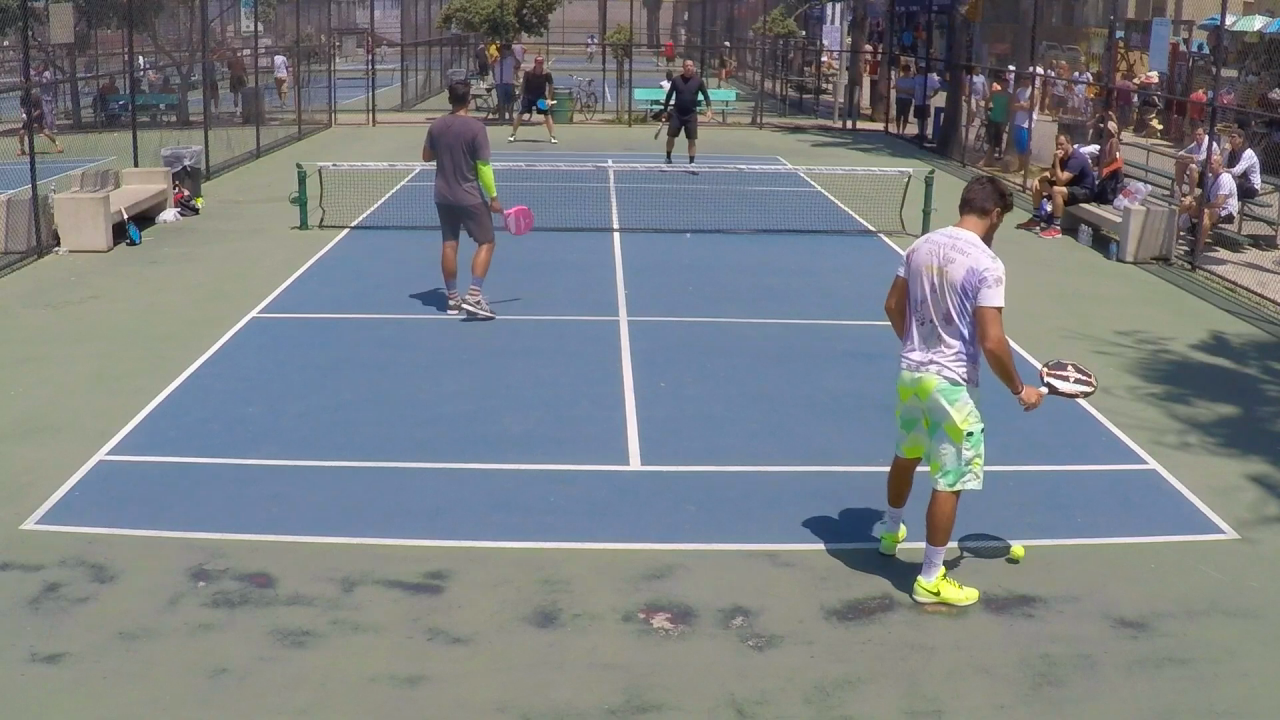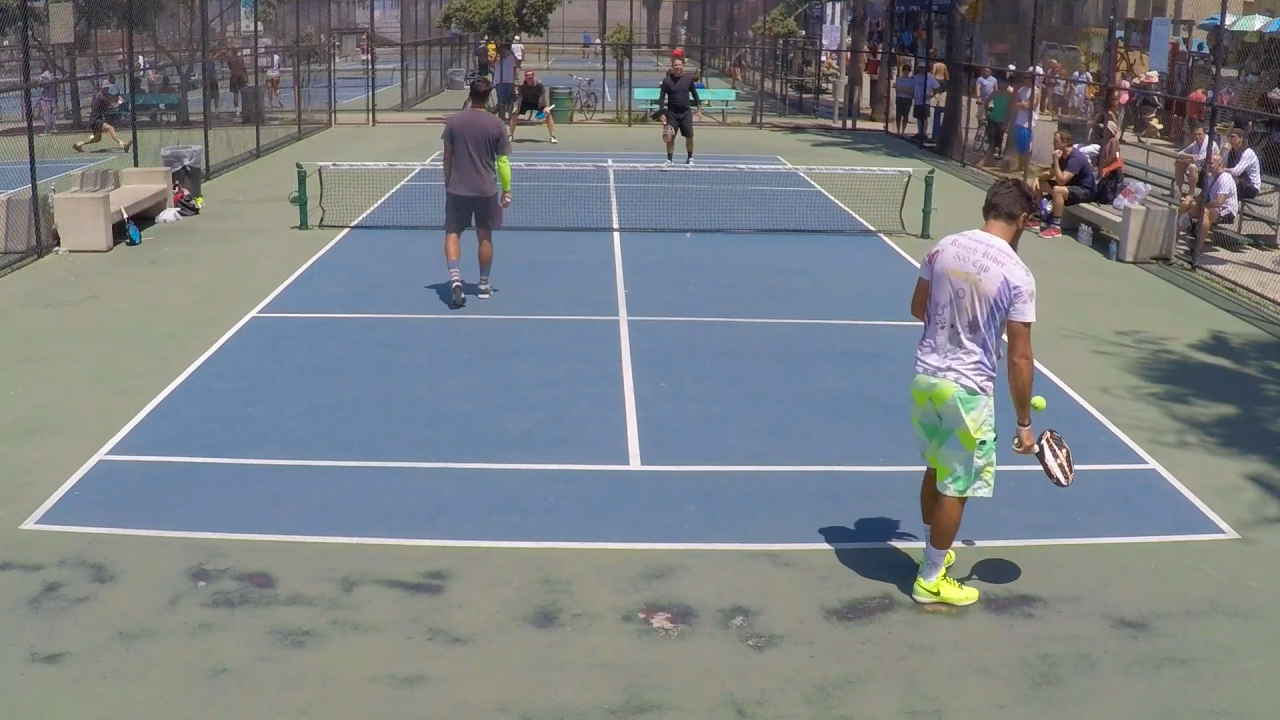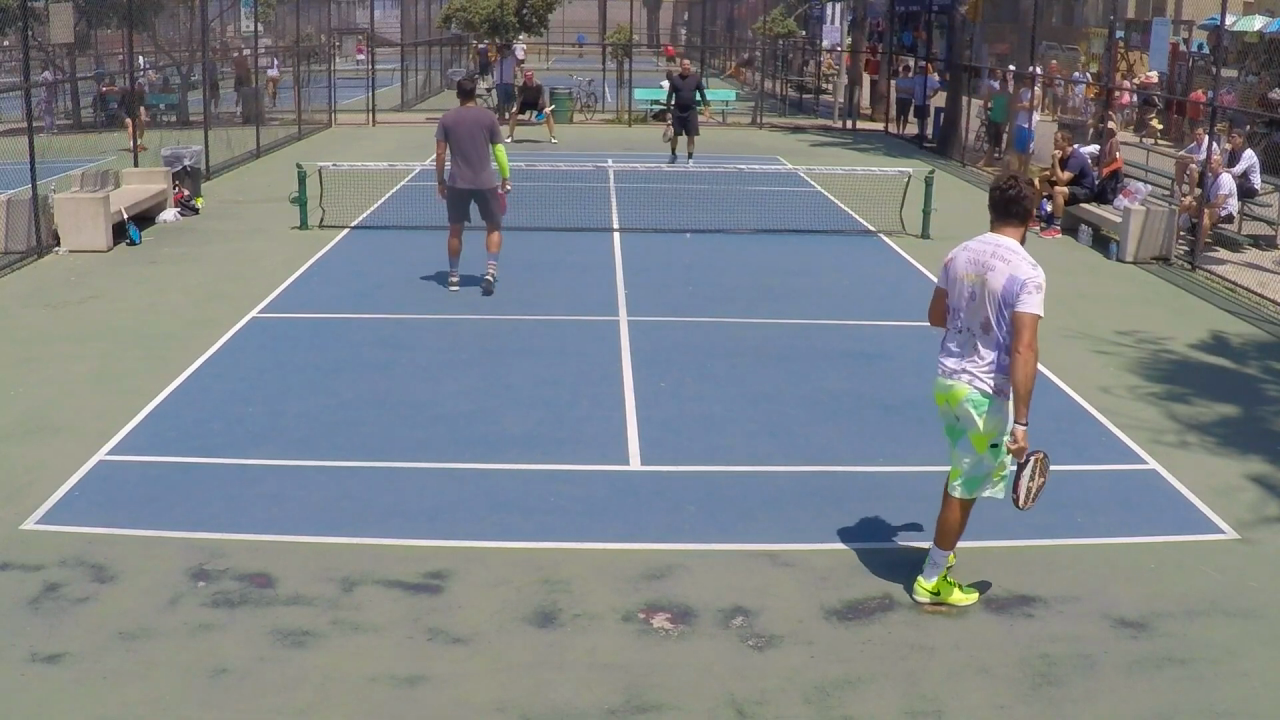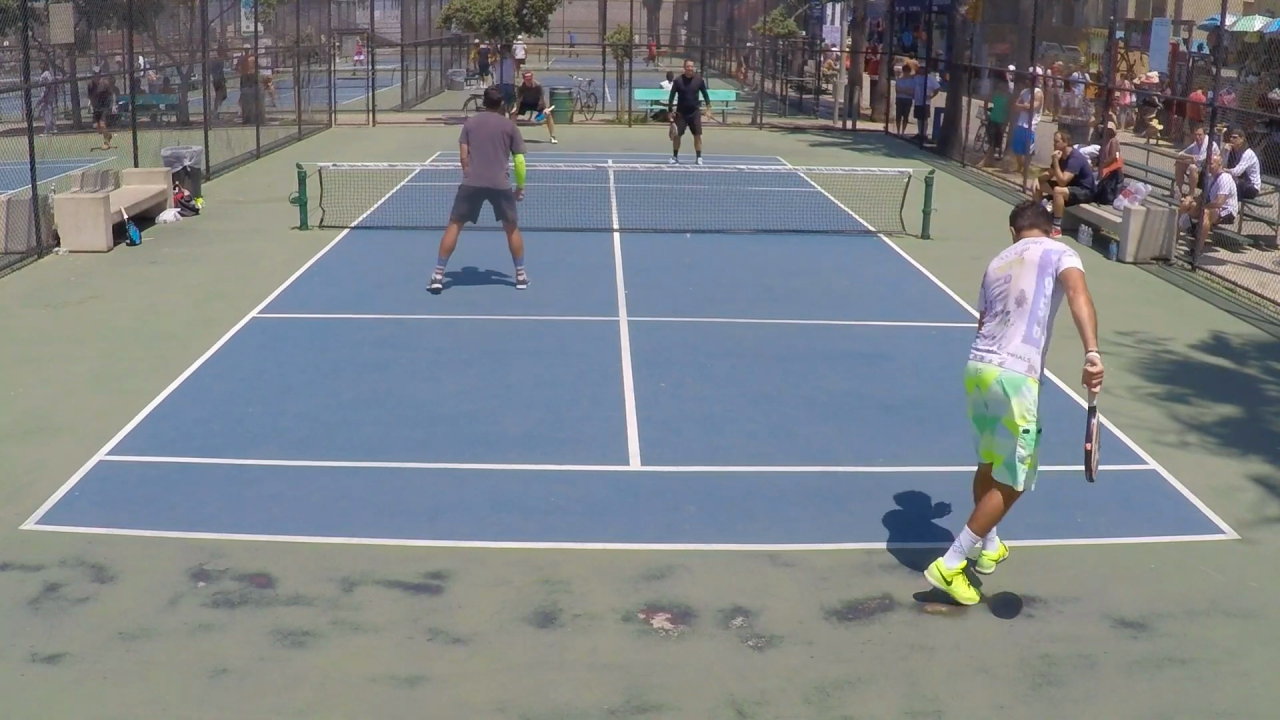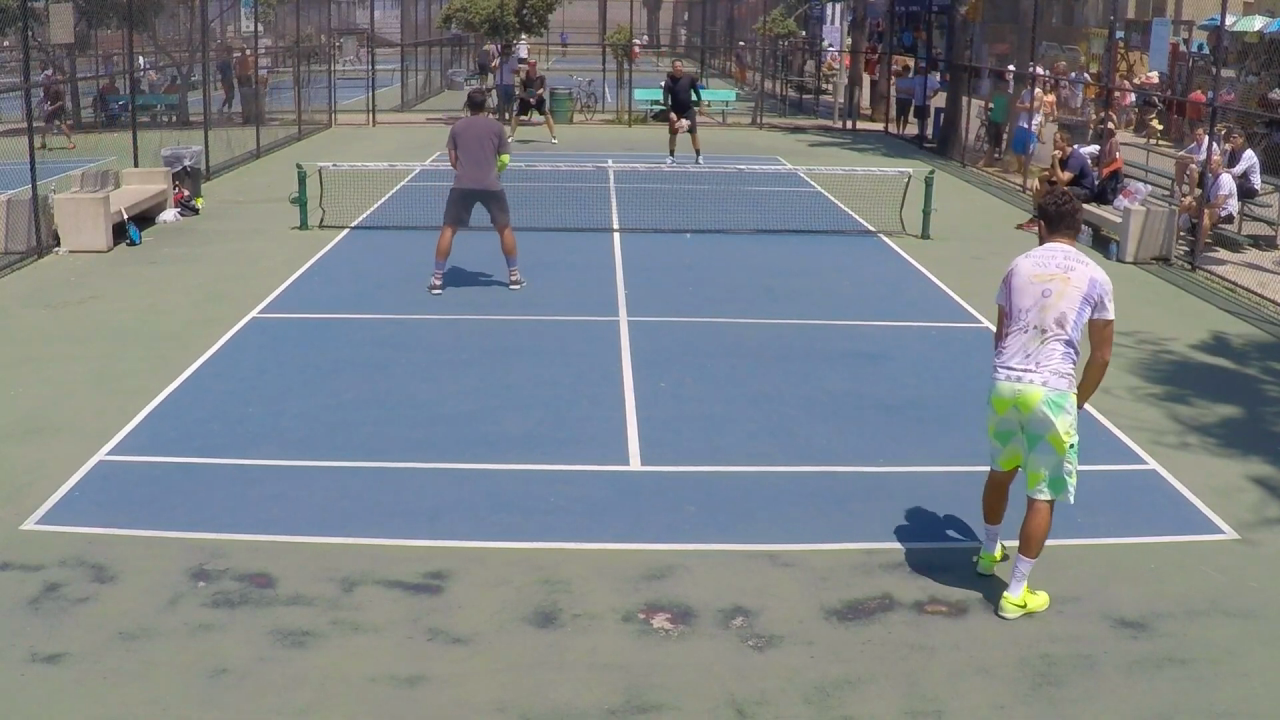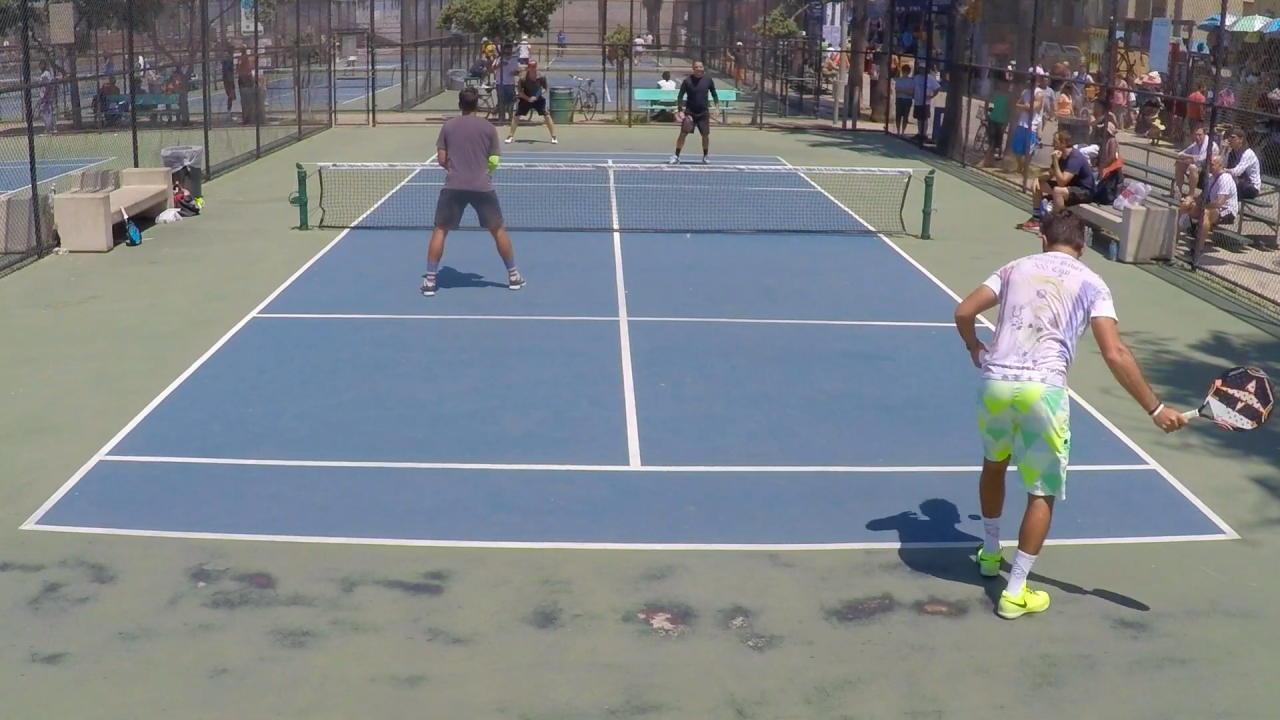
dt=0.7s
person 1, frame 1
left shoulder: (920, 245)
right shoulder: (986, 264)
left elbow: (894, 306)
right elbow: (991, 343)
right wrist: (1019, 389)
left hip: (909, 372)
right hip: (950, 382)
left knee: (906, 455)
right knee: (949, 482)
left ankle: (889, 531)
right ankle: (931, 580)
person 1, frame 2
left shoulder: (944, 247)
right shoulder: (1017, 276)
right elbow: (1019, 358)
right wrist: (1024, 422)
left hip: (925, 377)
right hip: (967, 390)
left knee: (937, 471)
right knee: (956, 488)
left ankle: (934, 553)
right ankle: (930, 580)
person 1, frame 3
left shoulder: (959, 254)
right shoulder: (1027, 272)
left elbow: (936, 316)
right elbow: (1024, 351)
right wrist: (1020, 422)
left hip: (947, 380)
right hip: (984, 393)
left knee: (961, 474)
right knee: (966, 490)
left ankle: (940, 555)
right ankle: (931, 580)
person 1, frame 4
left shoulder: (998, 262)
right shoulder: (1059, 252)
right elbow: (1078, 296)
right wrist: (1092, 353)
left hip: (976, 366)
right hip: (1014, 374)
left knee: (988, 465)
right knee: (1009, 483)
left ankle: (989, 547)
right ankle: (949, 565)
person 1, frame 5
left shoulder: (1019, 266)
right shoulder: (1095, 278)
right elbow: (1101, 356)
right wrist: (1077, 402)
left hip: (1004, 384)
right hip: (1051, 392)
left knee: (1001, 471)
right knee: (1043, 496)
left ankle: (989, 552)
right ankle: (1016, 594)
person 1, frame 6
left shoulder: (1015, 268)
right shoulder: (1088, 282)
left elbow: (963, 314)
right elbow: (1113, 353)
left wrist: (976, 351)
right wrist: (1154, 407)
left hip: (994, 384)
right hip: (1043, 391)
left knee: (993, 463)
right knee: (1041, 494)
left ankle: (988, 553)
right ankle: (1014, 592)
person 2, frame 1
left shoulder: (436, 125)
right shoulder: (476, 127)
left elbow: (427, 156)
right elbow: (483, 167)
right wrist: (493, 197)
left hip: (443, 196)
right hip: (470, 196)
left knee: (449, 245)
right knee: (486, 242)
left ankle: (452, 298)
right ankle: (474, 296)
person 2, frame 2
left shoulder: (454, 120)
right shoulder: (496, 124)
left elbow: (447, 157)
right elbow: (503, 161)
left wrist: (448, 183)
right wrist: (506, 190)
left hip: (458, 189)
right hip: (486, 190)
left knee: (452, 234)
right knee: (484, 236)
left ankle: (454, 276)
right ankle: (483, 284)
person 2, frame 3
left shoulder: (447, 118)
right shoulder: (488, 117)
left elbow: (440, 153)
right elbow: (499, 150)
left wrist: (440, 181)
right wrist: (506, 178)
left hip: (457, 183)
right hip: (485, 182)
left knee: (455, 230)
right knee: (493, 228)
left ankle: (454, 277)
right ankle: (490, 270)
person 2, frame 4
left shoulder: (470, 123)
right shoulder: (510, 126)
left elbow: (463, 156)
right elbow: (520, 161)
right wrist: (520, 187)
left hip: (471, 183)
right hip: (500, 184)
left knee: (454, 226)
right knee: (512, 228)
left ankle: (438, 275)
right ankle: (520, 275)
person 2, frame 5
left shoulder: (457, 127)
right shoulder: (497, 127)
left elbow: (453, 161)
right elbow: (505, 160)
left hip: (462, 185)
right hip: (491, 185)
left knee: (448, 229)
right knee: (504, 228)
left ankle: (438, 279)
right ankle: (514, 276)
person 2, frame 6
left shoulder: (448, 126)
right shoulder: (488, 128)
left elbow: (442, 160)
right elbow: (494, 162)
left hip: (453, 186)
right hip: (482, 187)
left knee: (440, 231)
right knee: (498, 230)
left ankle: (430, 280)
right ankle: (513, 276)
